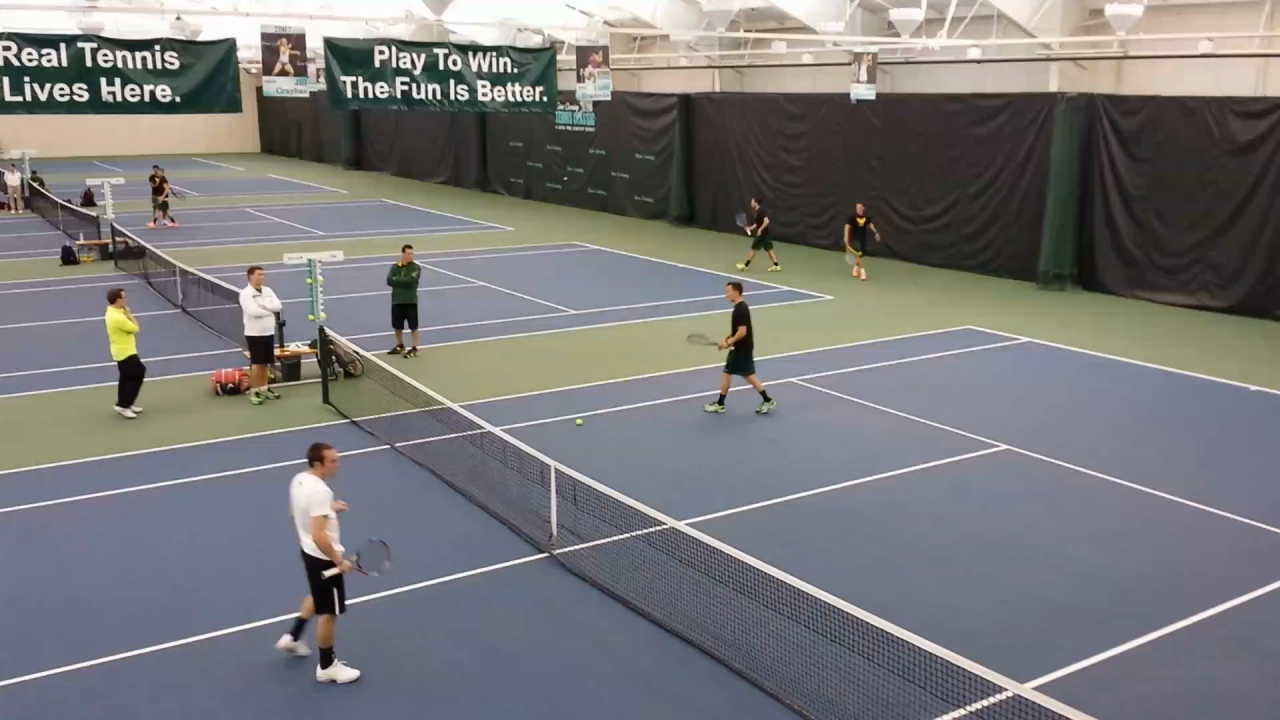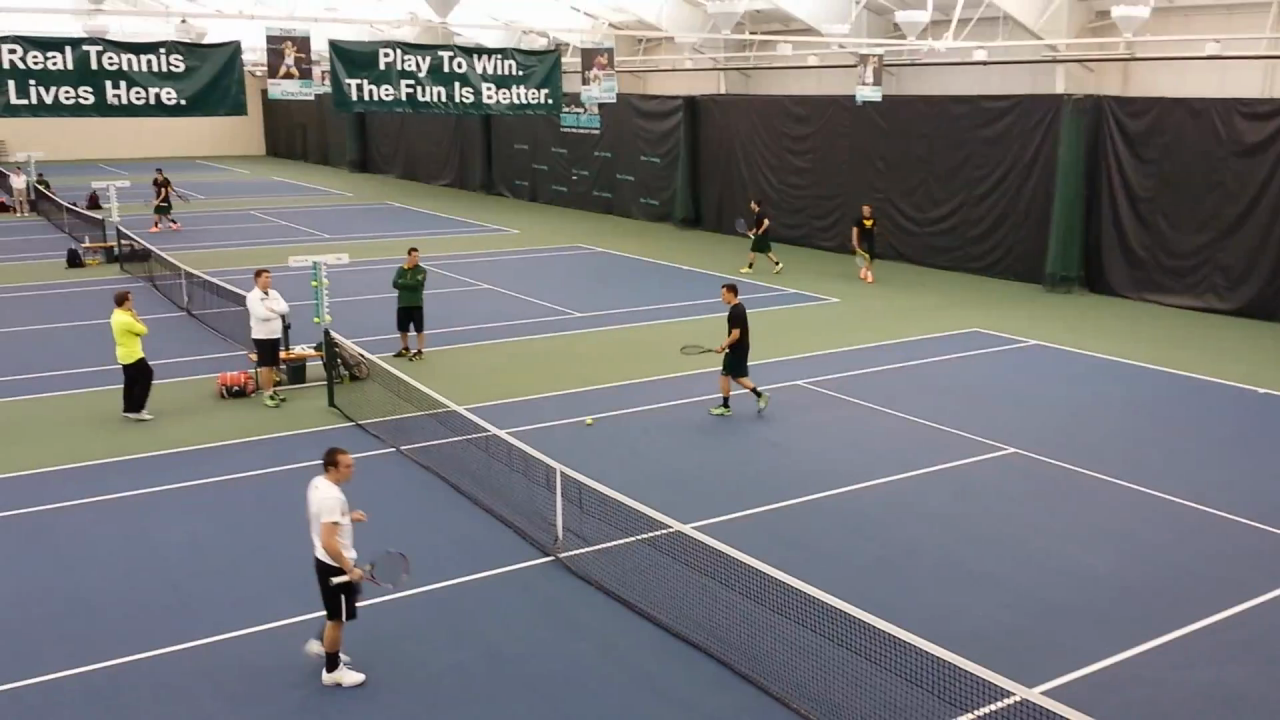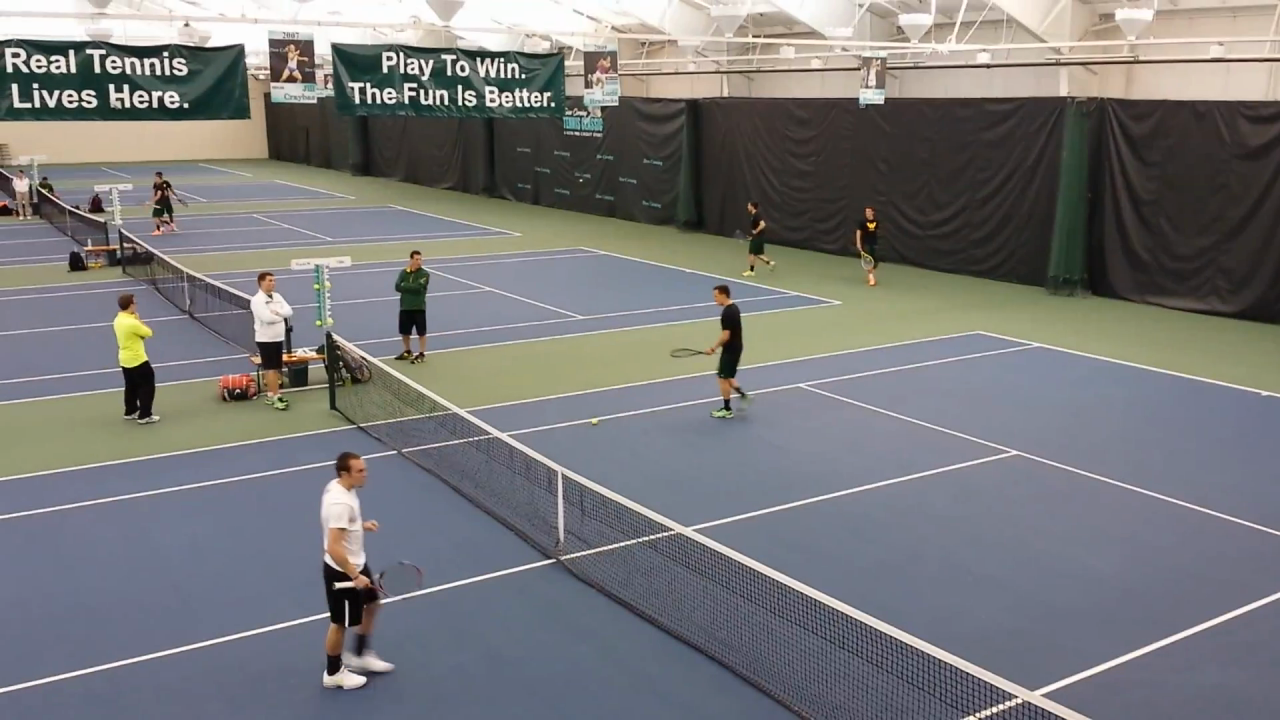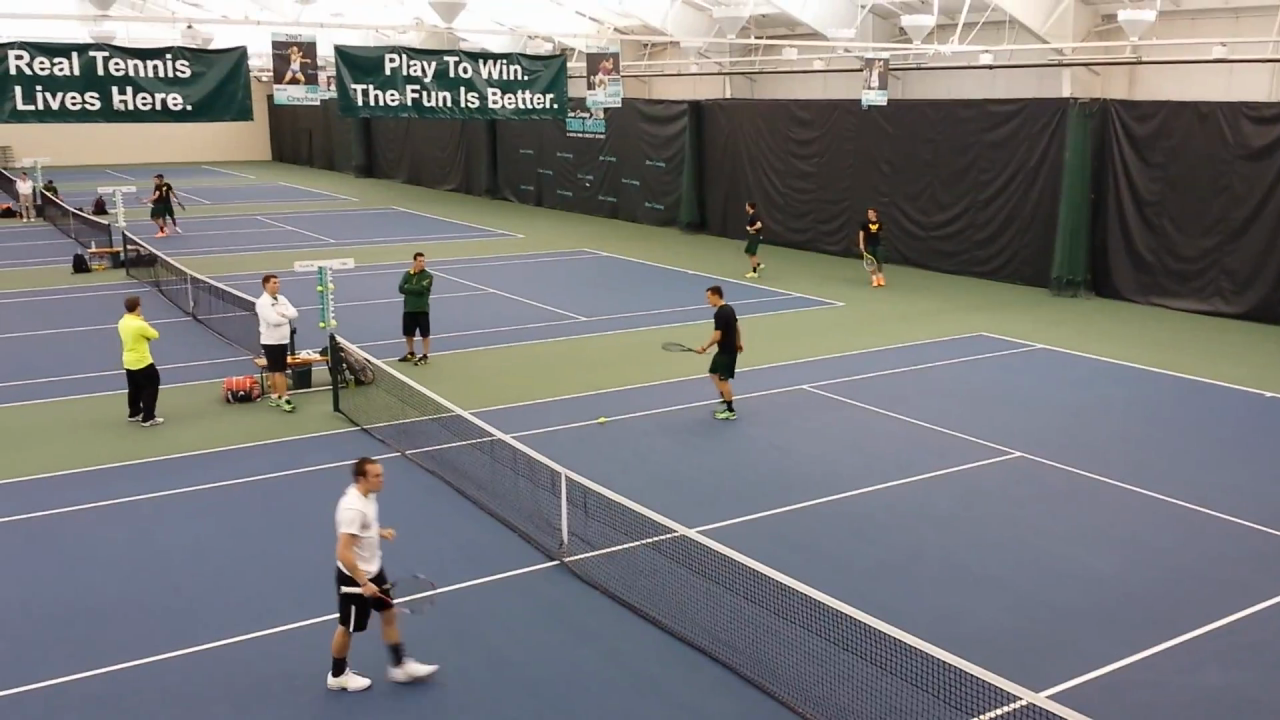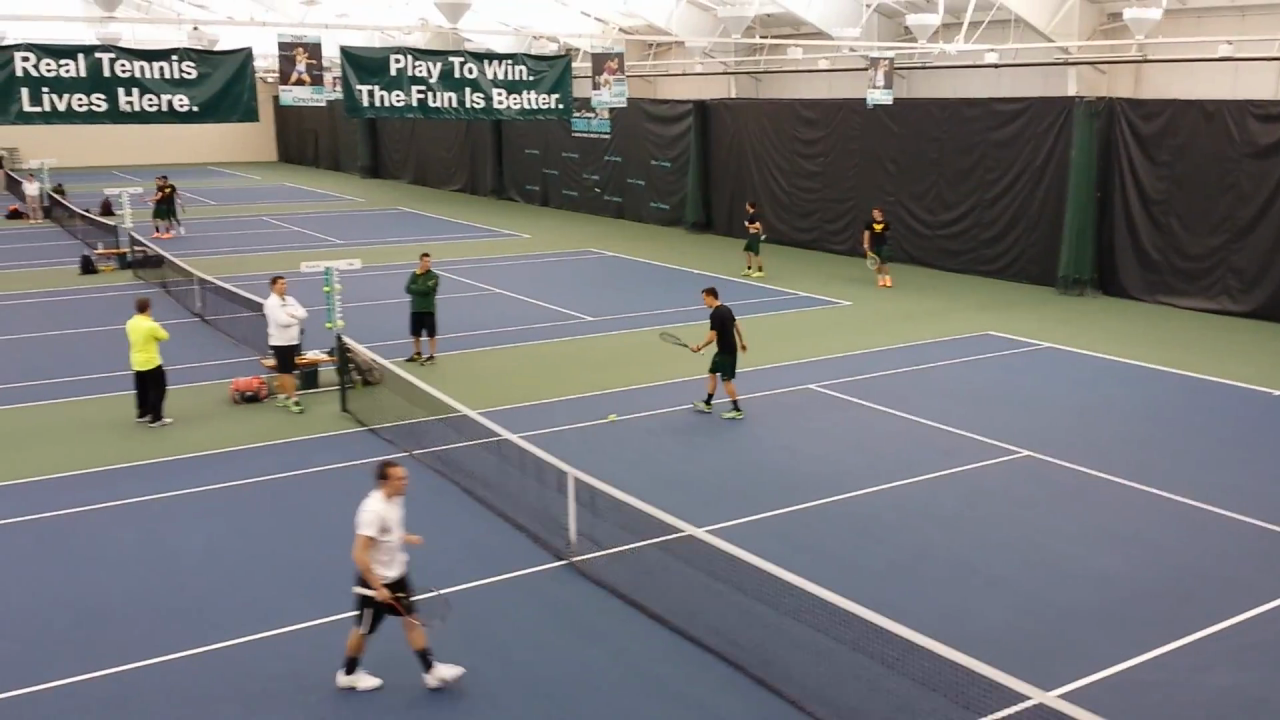
dt=0.1s
person 1, frame 1
left shoulder: (299, 479)
right shoulder: (319, 492)
right elbow: (319, 536)
right wrist: (339, 561)
left hip: (311, 554)
right hip: (323, 558)
left knee: (317, 599)
right knee: (330, 613)
left ankle: (292, 637)
right ankle: (327, 666)
person 1, frame 2
left shoulder: (318, 483)
right shoulder: (332, 497)
right elbow: (328, 542)
left wrist: (348, 516)
right wrist: (350, 569)
left hip: (326, 560)
right hip: (334, 564)
left knee: (337, 604)
right knee: (338, 619)
left ankle: (320, 645)
right ankle: (332, 670)
person 1, frame 3
left shoulder: (339, 487)
right shoulder: (340, 502)
right elbow: (333, 547)
left wrist: (360, 525)
right wrist: (356, 576)
left hip: (354, 563)
right hip: (341, 570)
left knee: (370, 604)
right knee: (340, 623)
left ankle: (360, 655)
right ankle: (333, 673)
person 1, frame 4
left shoulder: (365, 495)
right shoulder: (353, 508)
right elbow: (343, 552)
left wrist: (379, 532)
right wrist: (363, 583)
left hip: (372, 568)
right hip: (354, 576)
left knee: (389, 614)
right knee: (349, 627)
left ankle: (401, 666)
right ankle: (337, 675)
person 1, frame 5
left shoulder: (395, 500)
right shoulder: (374, 511)
right elbow: (360, 554)
left wrist: (404, 538)
right wrist: (377, 587)
left hip: (398, 572)
right hip: (378, 580)
left knee: (411, 621)
right knee: (365, 629)
left ankle: (432, 671)
right ankle: (348, 674)
